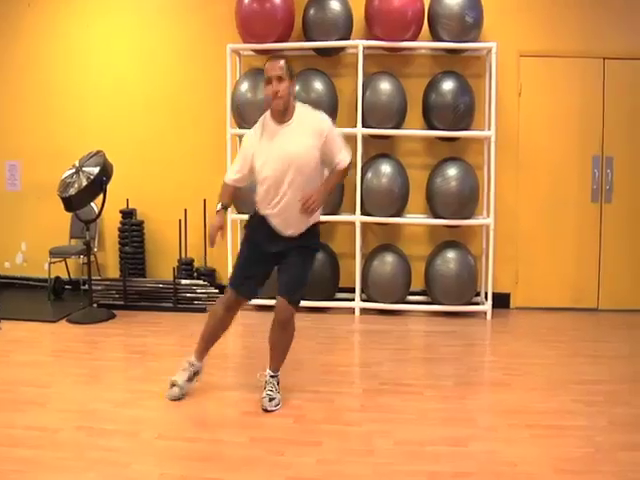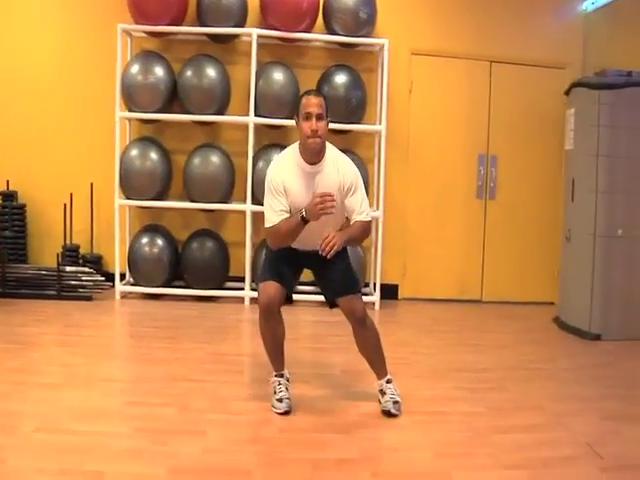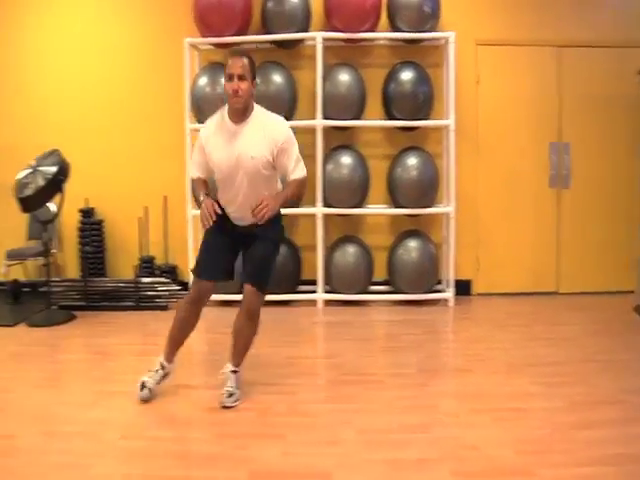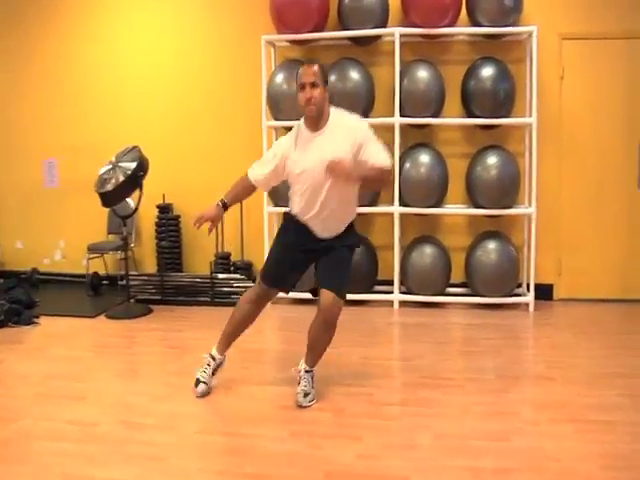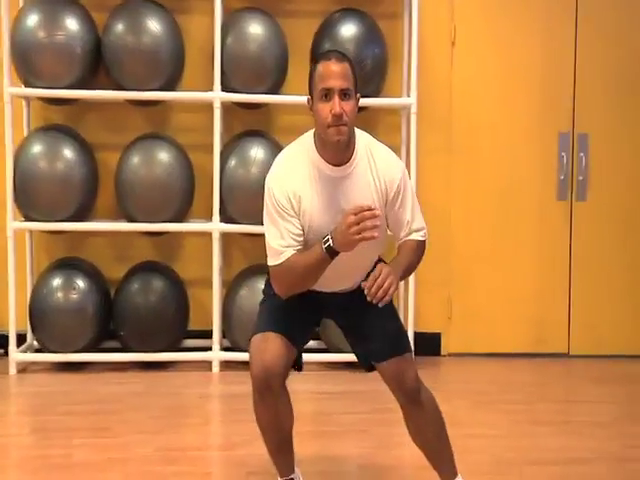
dt=0.7s
person 1, frame 1
left shoulder: (317, 124)
right shoulder: (255, 135)
left elbow: (344, 162)
right elbow: (234, 179)
left wrist: (321, 190)
right wrist: (221, 211)
left hip: (302, 234)
right hip: (263, 227)
left knee: (284, 311)
right knee: (232, 300)
left ankle: (272, 377)
right ankle: (195, 363)
person 1, frame 2
left shoulder: (345, 168)
right shoulder: (279, 169)
left elbow: (364, 224)
right elbow: (274, 238)
left wrist: (341, 235)
right wrist: (306, 217)
left hip: (329, 247)
right hip: (287, 246)
left knee: (356, 311)
right knee: (267, 300)
left ankle: (384, 382)
right ankle: (279, 377)
person 1, frame 3
left shoulder: (275, 129)
right shoulder: (209, 131)
left elbow: (298, 181)
right elbow: (197, 176)
left wrist: (277, 199)
right wrist: (203, 199)
left hip: (263, 224)
right hip: (224, 218)
left knee: (252, 300)
right knee: (198, 293)
left ankle: (233, 371)
right ankle: (164, 365)
person 1, frame 4
left shoulder: (354, 127)
right shoulder: (288, 141)
left elbow: (386, 174)
right elbow: (254, 179)
left wrist: (355, 174)
right wrist: (219, 206)
left hip: (340, 235)
right hip: (297, 229)
left knee: (330, 305)
right knee: (260, 294)
left ankle: (307, 372)
right ankle: (215, 358)
person 1, frame 5
left shoulder: (386, 165)
right shoulder: (285, 174)
left elbow: (415, 238)
right elbow: (283, 283)
left wrist: (394, 270)
right wrist: (334, 244)
left hip: (362, 285)
right hip: (297, 286)
left knee: (407, 383)
right knee: (265, 369)
